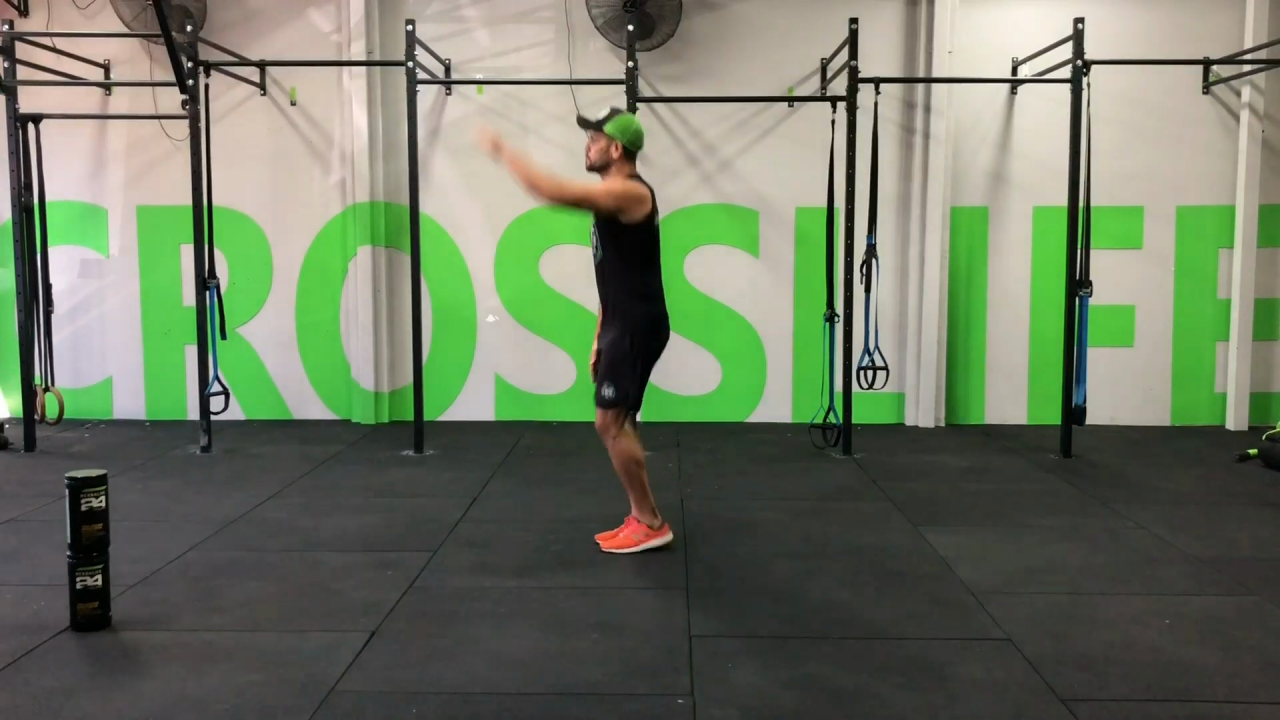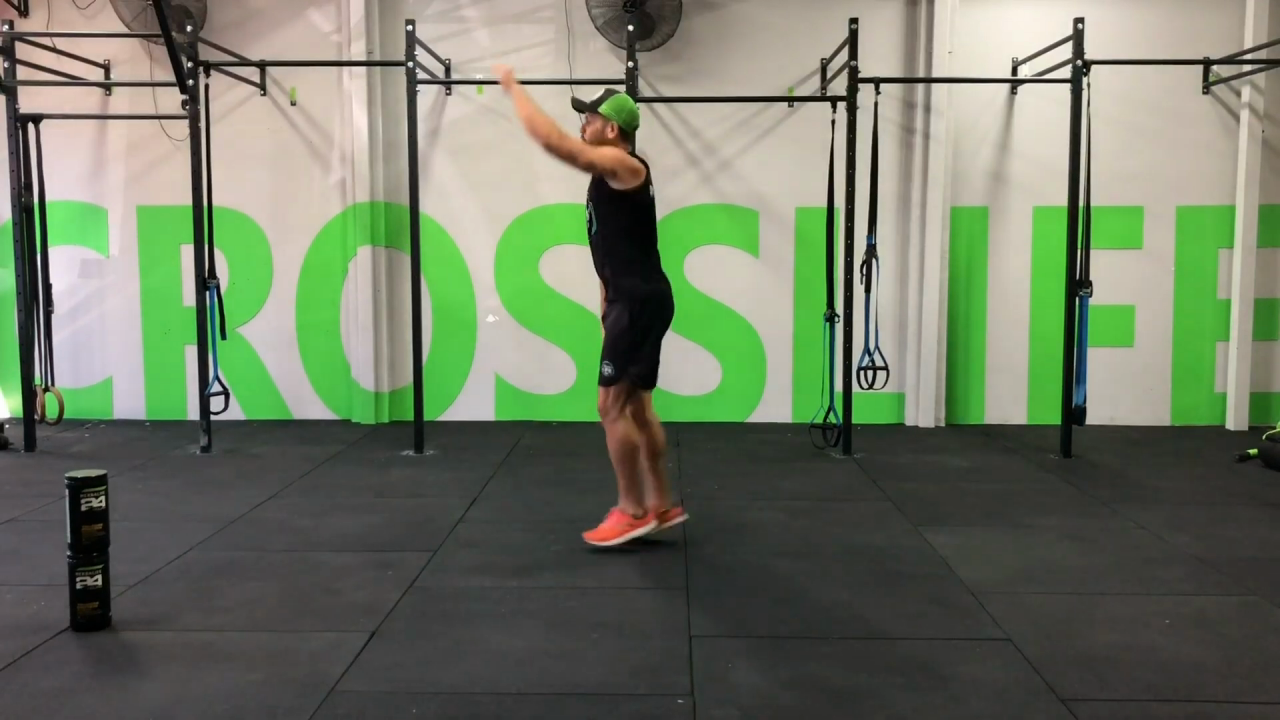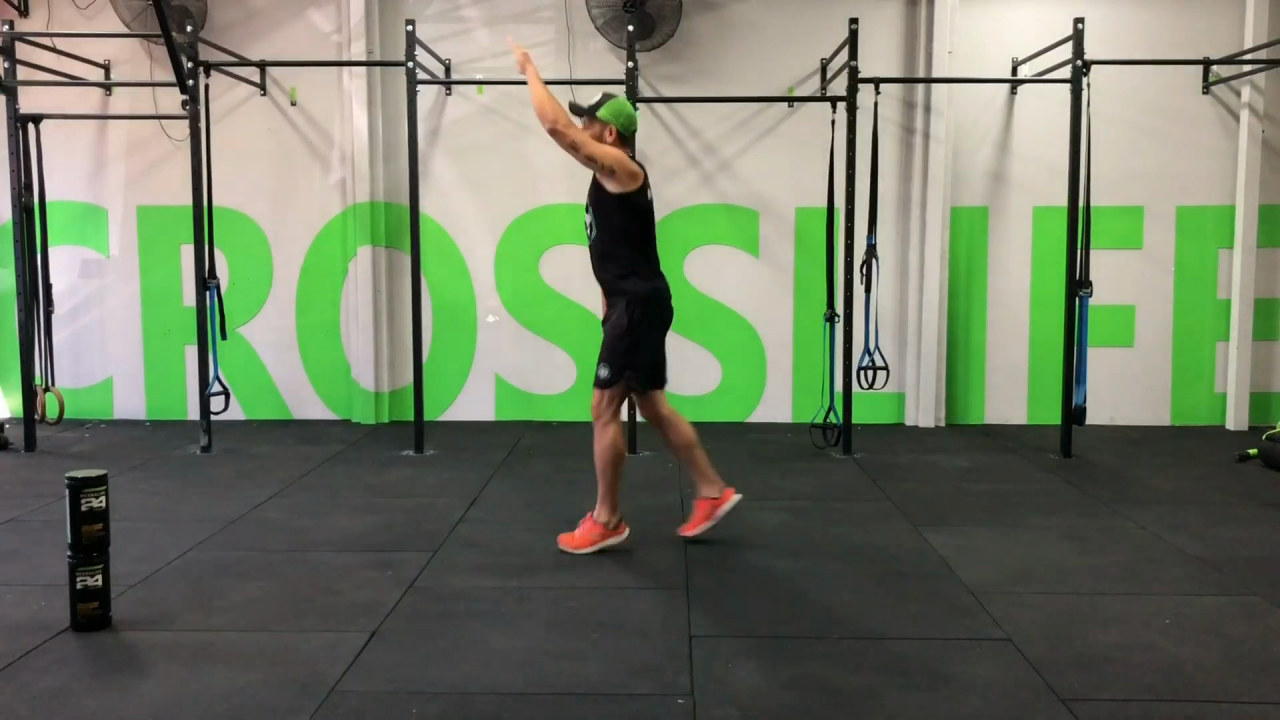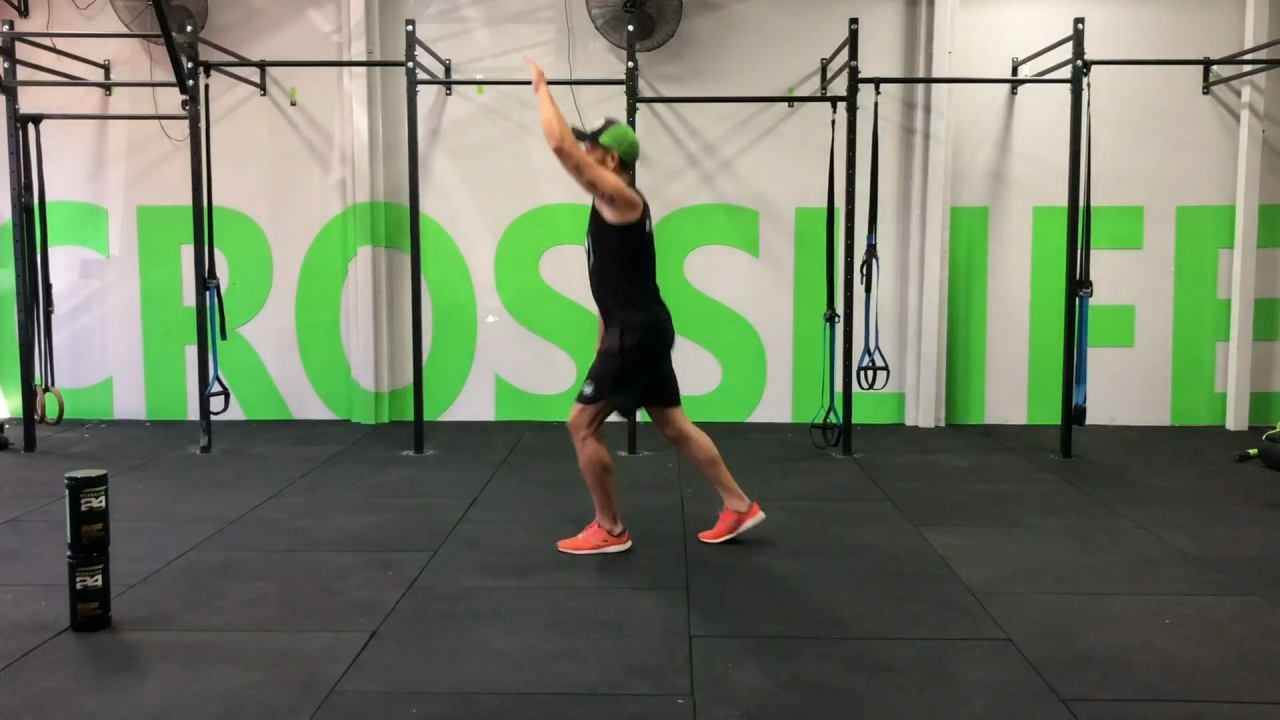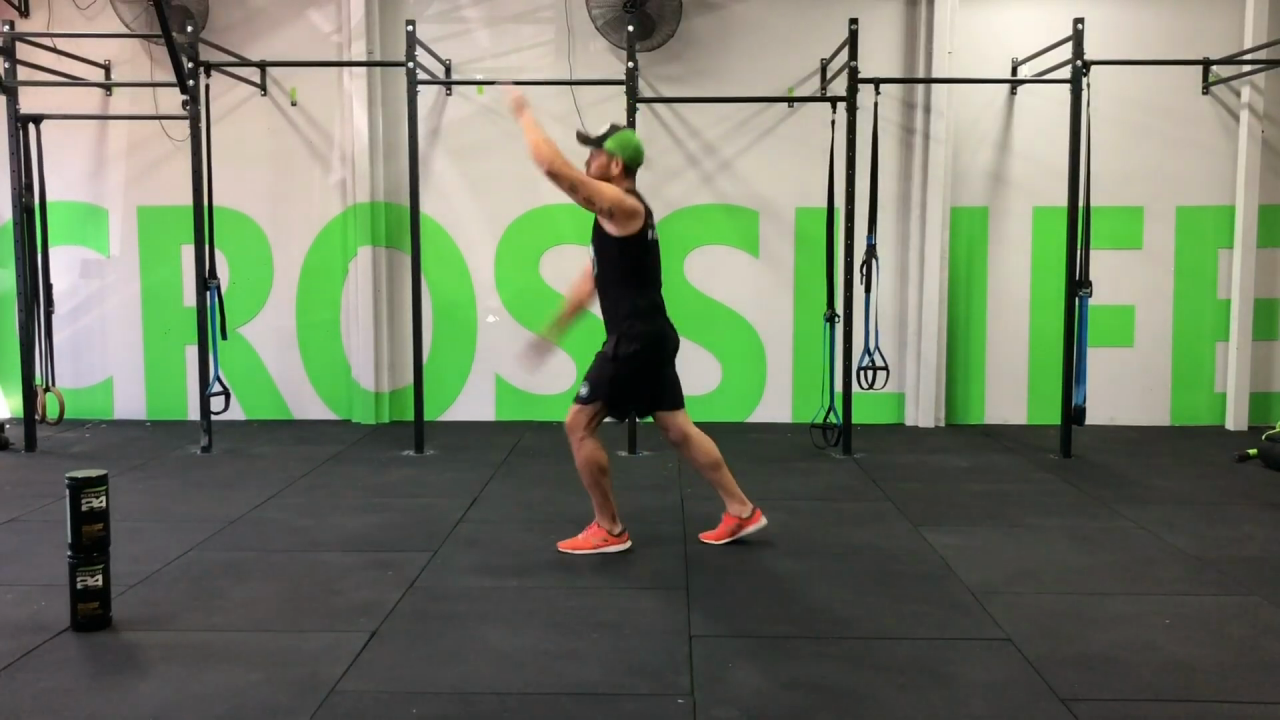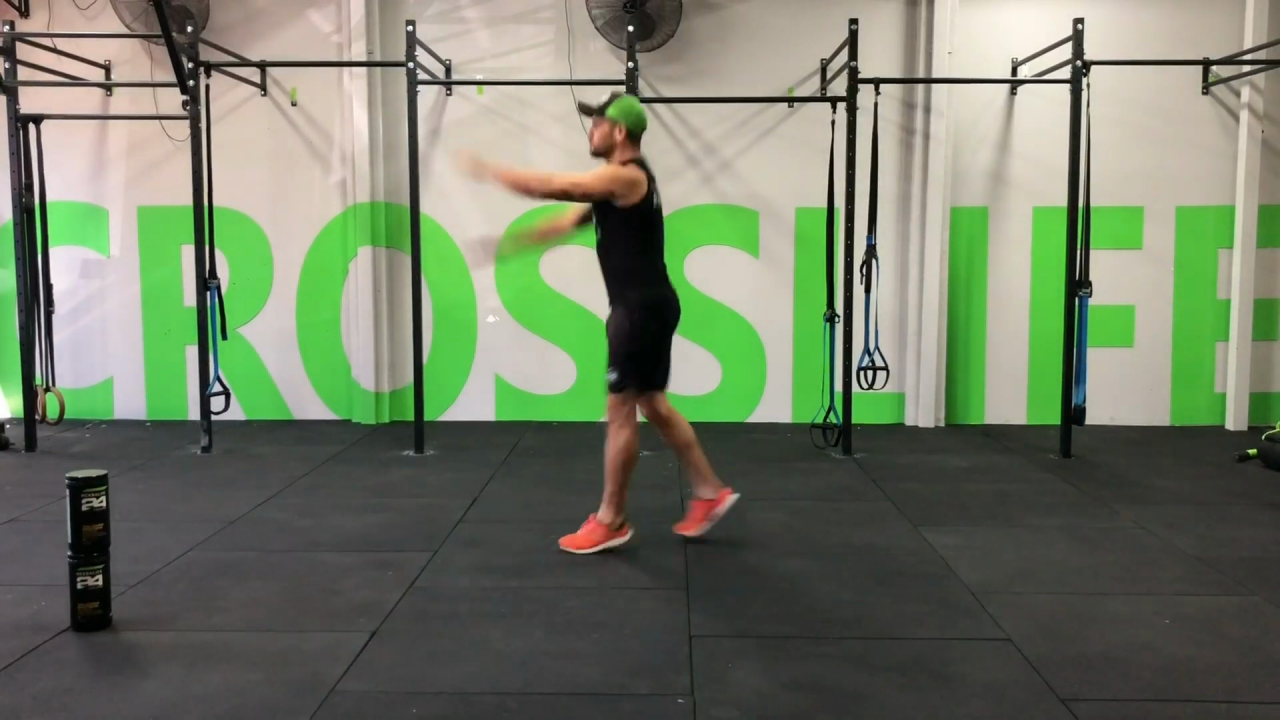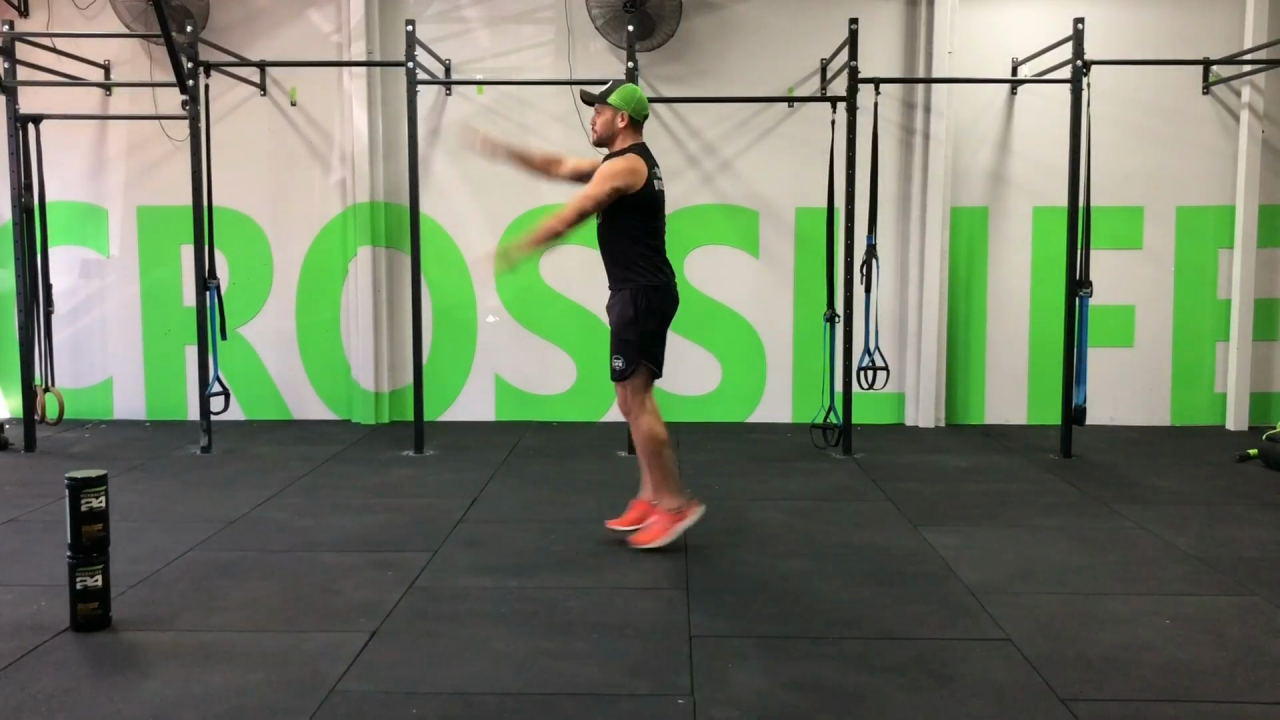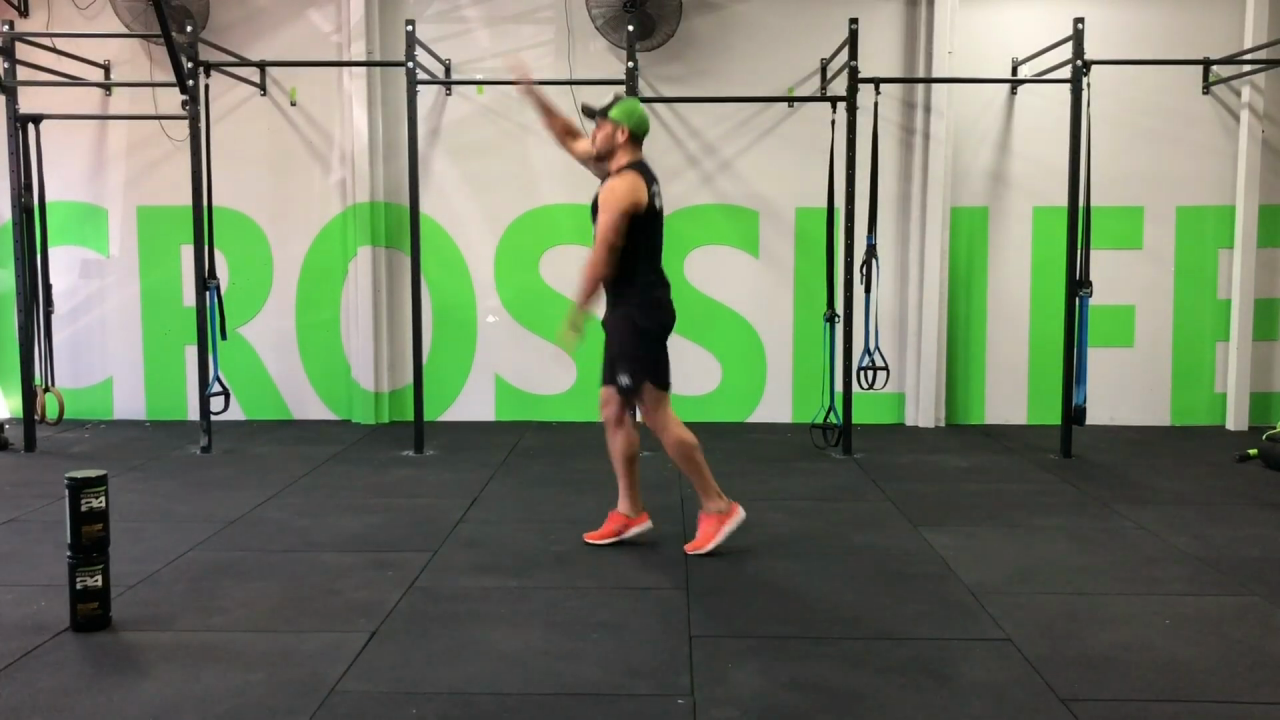
dt=0.1s
person 1, frame 1
left shoulder: (628, 192)
right shoulder: (614, 198)
left elbow: (556, 192)
left wrist: (507, 154)
right wrist: (601, 341)
left hip: (639, 328)
right hip: (625, 326)
left knee: (611, 424)
right knee: (617, 424)
left ankle: (649, 522)
right ankle: (642, 517)
person 1, frame 2
left shoulder: (622, 167)
right shoulder: (615, 178)
left elbow: (548, 137)
left wrist: (514, 90)
right wrist: (607, 314)
left hip: (640, 304)
right hip: (631, 301)
left knee: (614, 405)
right knee: (634, 406)
left ankle: (633, 509)
right ankle: (658, 503)
person 1, frame 3
left shoulder: (621, 170)
right shoulder: (613, 180)
left elbow: (555, 126)
left wrist: (530, 71)
right wrist: (612, 309)
left hip: (634, 308)
right hip: (634, 306)
left knee: (604, 412)
right knee: (653, 407)
left ankle: (605, 520)
right ankle: (711, 492)
person 1, frame 4
left shoulder: (618, 197)
right shoulder: (614, 207)
left elbow: (560, 144)
left wrist: (541, 87)
right wrist: (604, 340)
left hip: (634, 332)
right hip: (646, 328)
left knee: (582, 425)
right knee: (674, 426)
left ankle: (609, 528)
right ankle: (738, 507)
person 1, frame 5
left shoulder: (622, 206)
right shoulder: (618, 214)
left elbow: (553, 166)
right elbow: (590, 283)
left wrist: (525, 116)
right wrist: (551, 332)
left hip: (636, 339)
right hip: (648, 335)
left knee: (578, 427)
right knee: (678, 429)
left ankle: (608, 529)
right ankle: (740, 511)
person 1, frame 6
left shoulder: (624, 177)
right shoulder: (624, 179)
left elbow: (546, 186)
right elbow: (567, 219)
left wrist: (489, 172)
left hip: (642, 308)
right hip: (648, 305)
left knee: (620, 415)
right knee: (654, 405)
left ankle: (609, 520)
right ankle: (710, 491)
person 1, frame 7
left shoulder: (625, 166)
right shoulder: (624, 164)
left elbow: (569, 215)
right elbow: (558, 166)
left wrist: (518, 250)
right wrist: (503, 149)
left hip: (642, 296)
right hip: (644, 293)
left knee: (636, 403)
right knee: (635, 401)
left ankle: (672, 503)
right ankle: (651, 497)
person 1, frame 8
left shoulder: (623, 185)
right shoulder: (630, 172)
left elbow: (599, 261)
right elbow: (576, 142)
left wrist: (569, 324)
right wrist: (537, 98)
left hip: (641, 313)
right hip: (632, 308)
left knee: (656, 416)
right knee: (613, 409)
left ankle: (717, 508)
right ankle: (629, 512)
